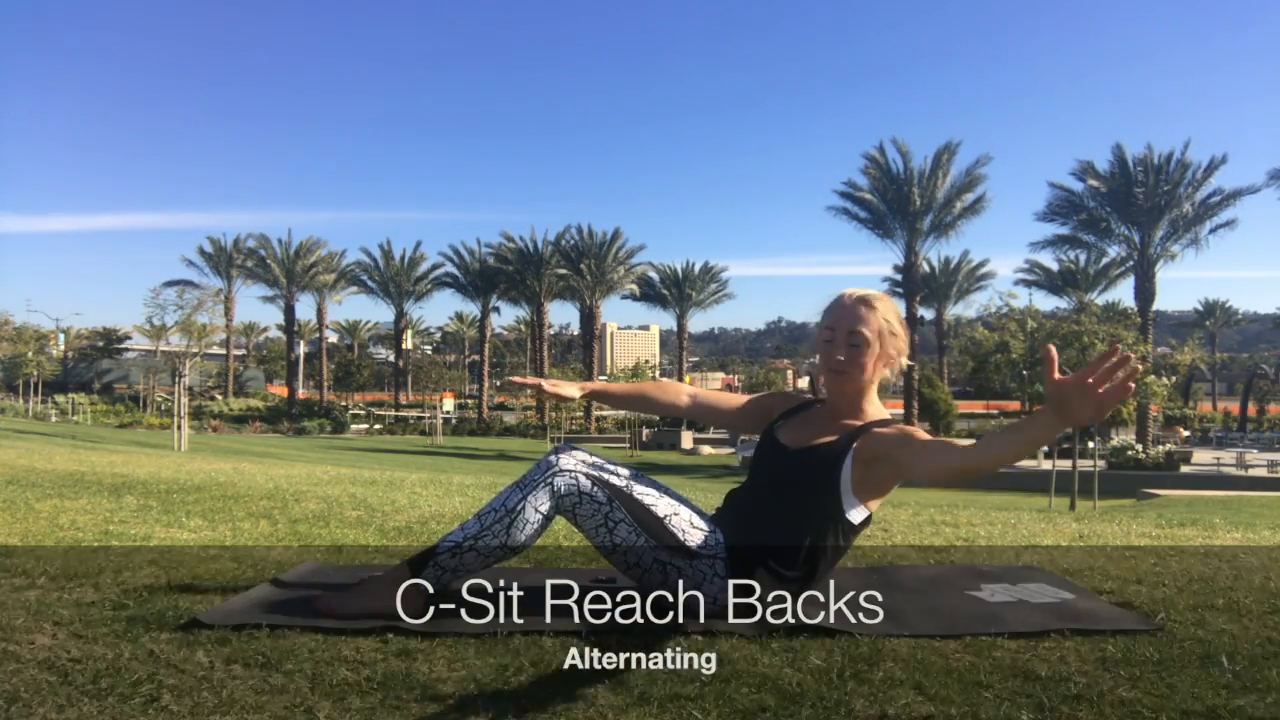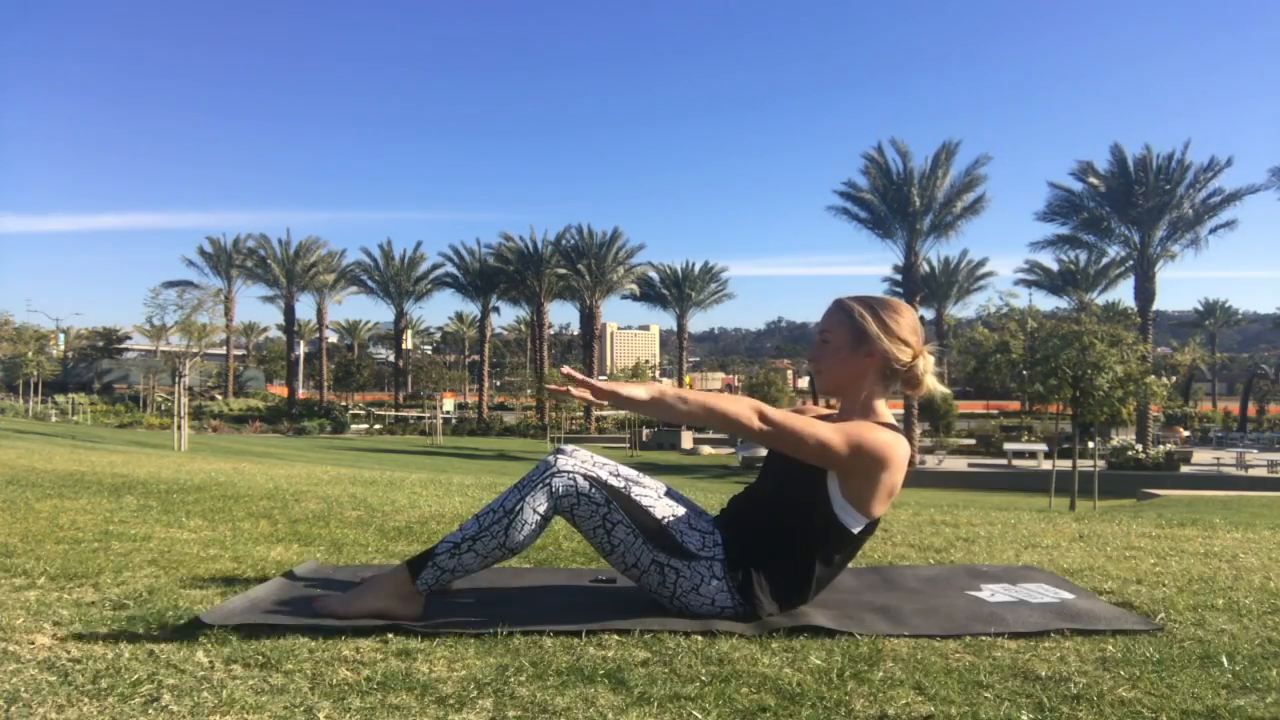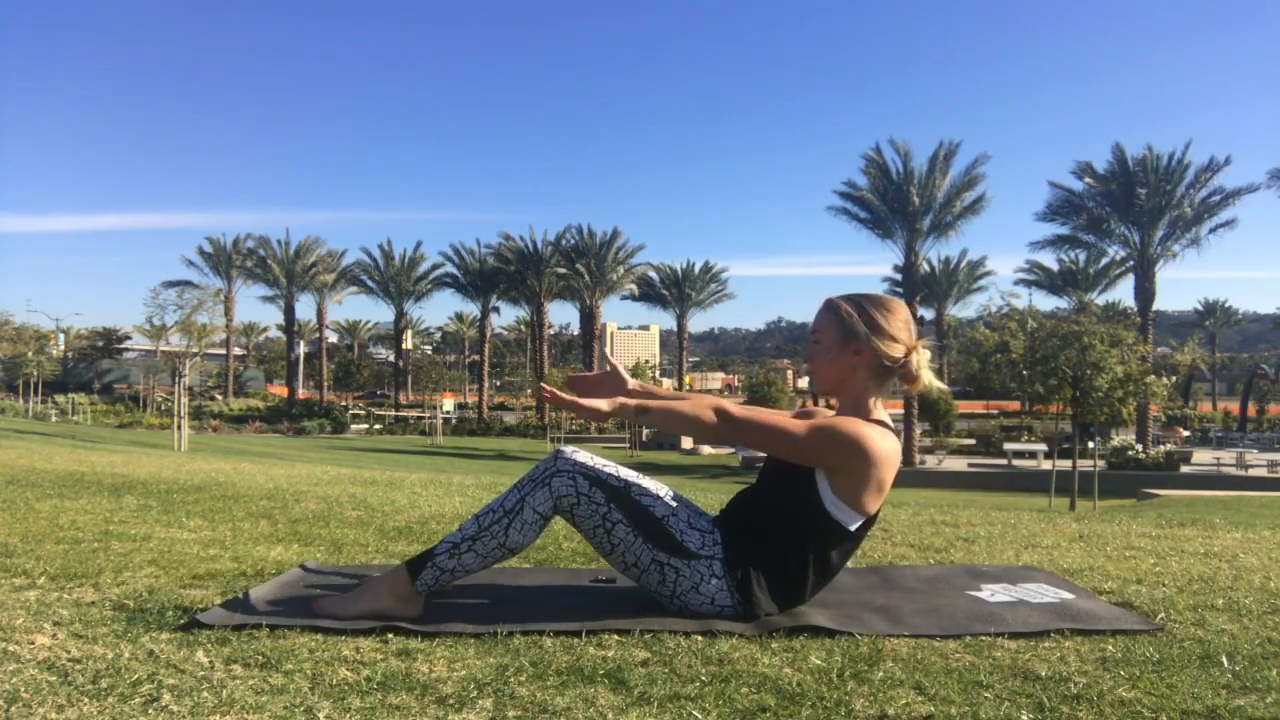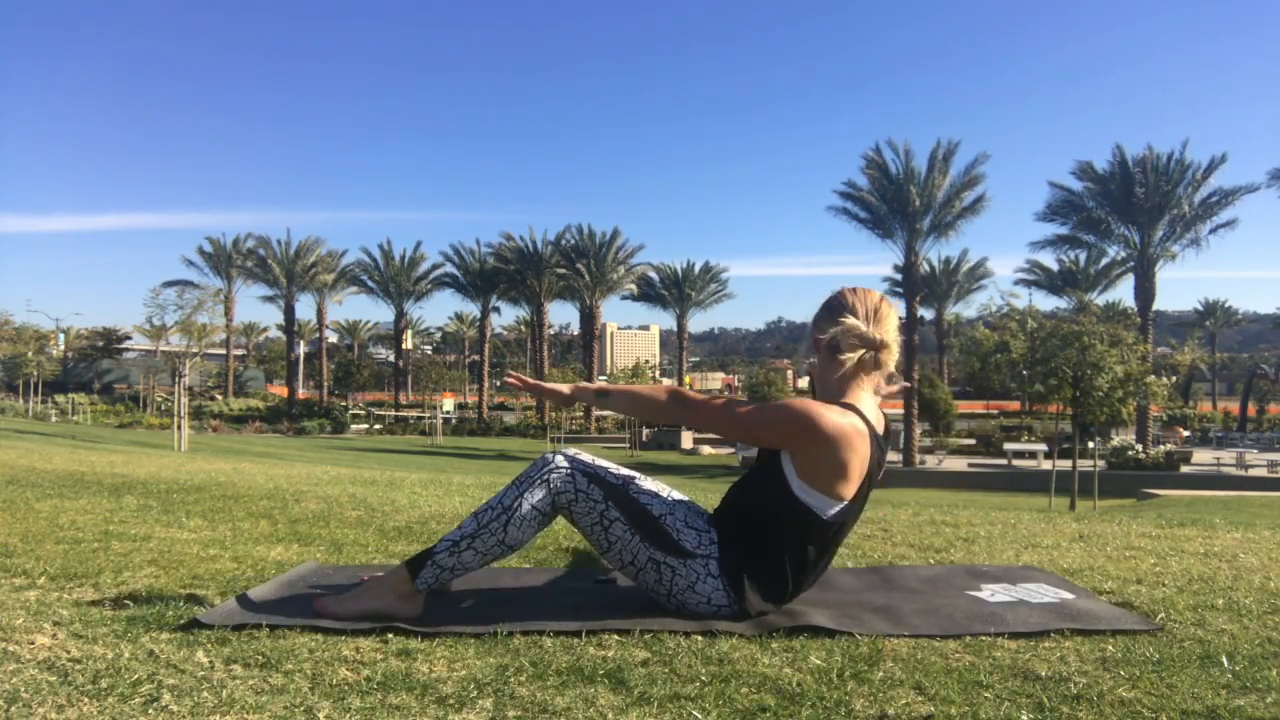
dt=0.4s
person 1, frame 1
left shoulder: (890, 444)
right shoulder: (792, 408)
left elbow: (972, 459)
right elbow: (692, 398)
left wrist: (1055, 417)
right wrist: (585, 388)
left hip: (732, 582)
right hip: (706, 556)
left knee: (563, 477)
right knee: (568, 465)
left ankle: (409, 586)
right ankle: (417, 577)
person 1, frame 2
left shoulder: (878, 447)
right shoulder: (826, 422)
left elbow: (755, 421)
right elbow: (728, 414)
left wrist: (648, 393)
right wrist: (621, 396)
left hip: (731, 584)
right hip: (723, 554)
left knee: (561, 479)
right knee: (571, 464)
left ankle: (408, 585)
right ankle: (418, 575)
person 1, frame 3
left shoulder: (862, 442)
right shoulder: (840, 423)
left elbow: (729, 424)
right elbow: (743, 419)
left wrist: (619, 407)
right wrist: (634, 390)
left hip: (727, 583)
right hip: (726, 556)
left knee: (562, 476)
right knee: (570, 467)
left ankle: (408, 586)
right ankle: (417, 576)
person 1, frame 4
left shoulder: (817, 423)
right shoulder: (864, 418)
left elbow: (685, 408)
left wrist: (575, 393)
left hip: (720, 581)
right hip: (728, 565)
left knee: (559, 475)
right knee: (568, 470)
left ankle: (409, 589)
right ankle: (414, 578)
